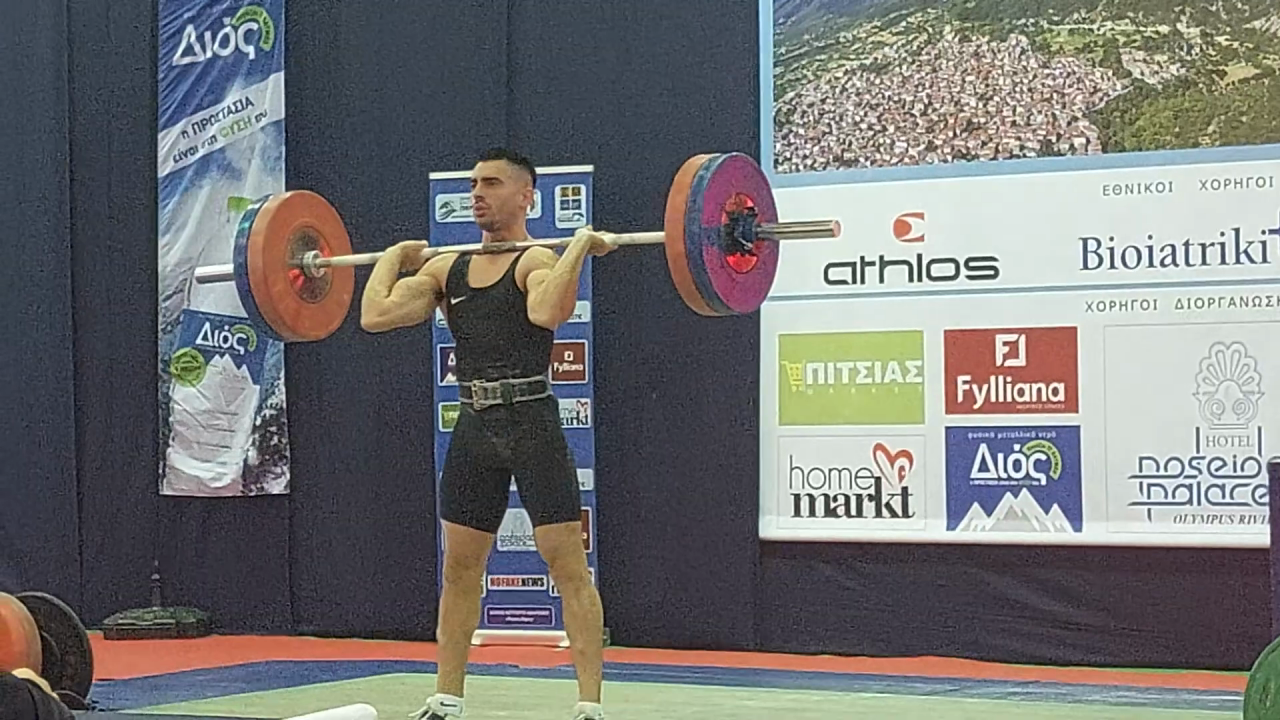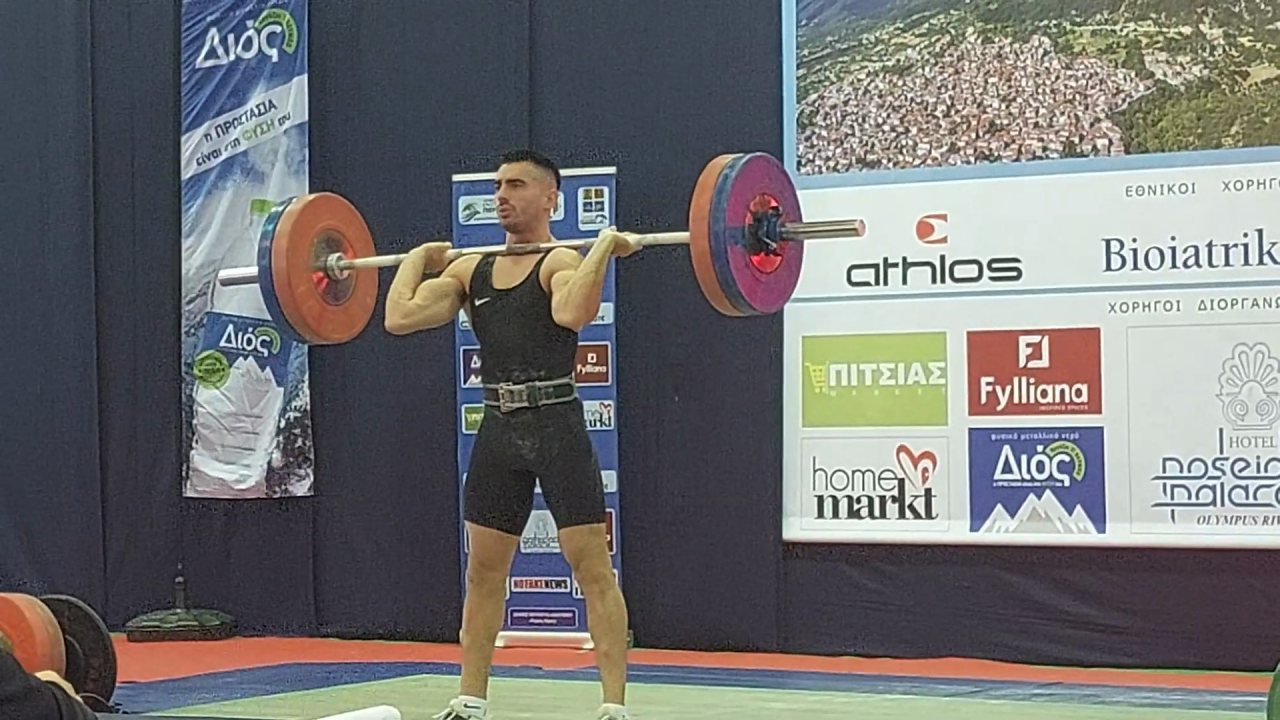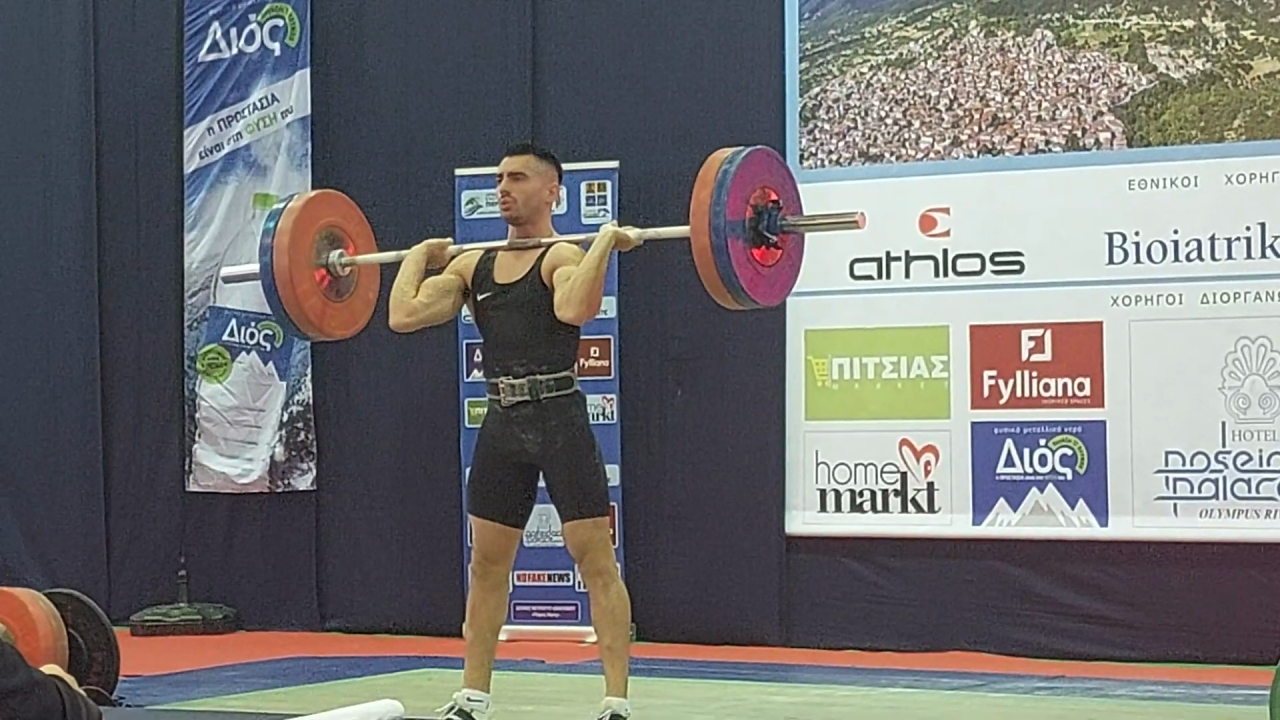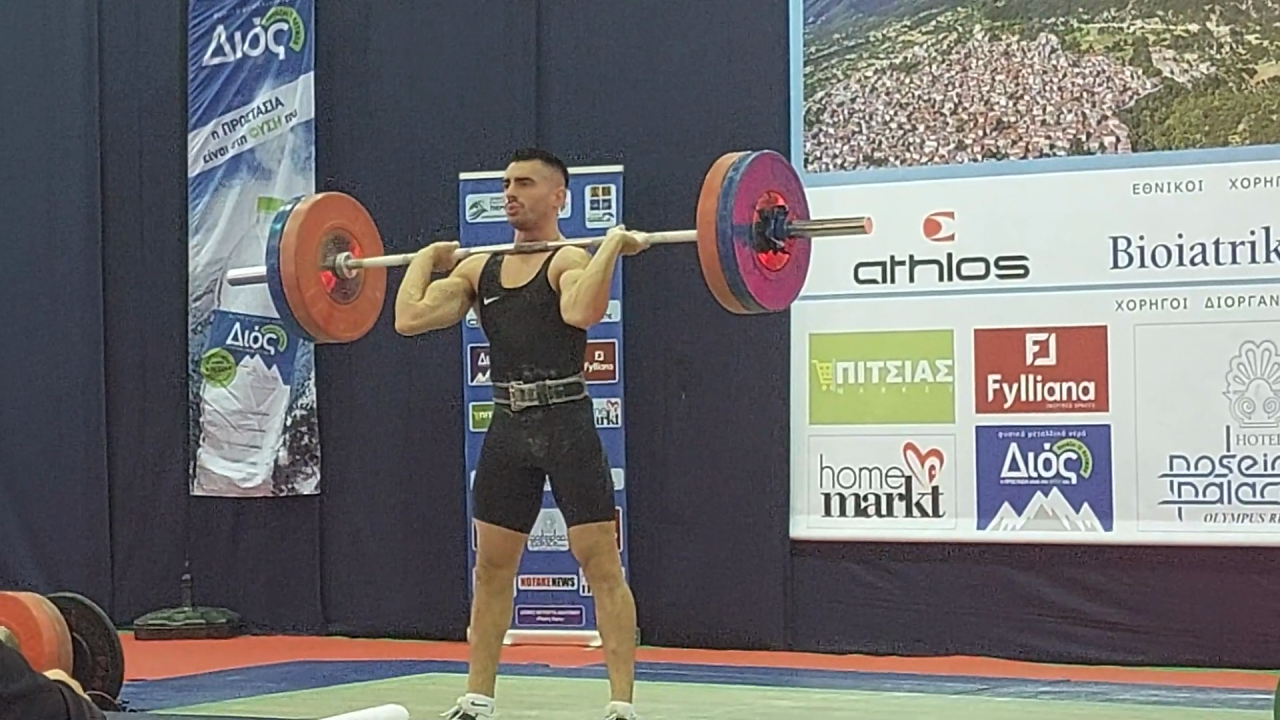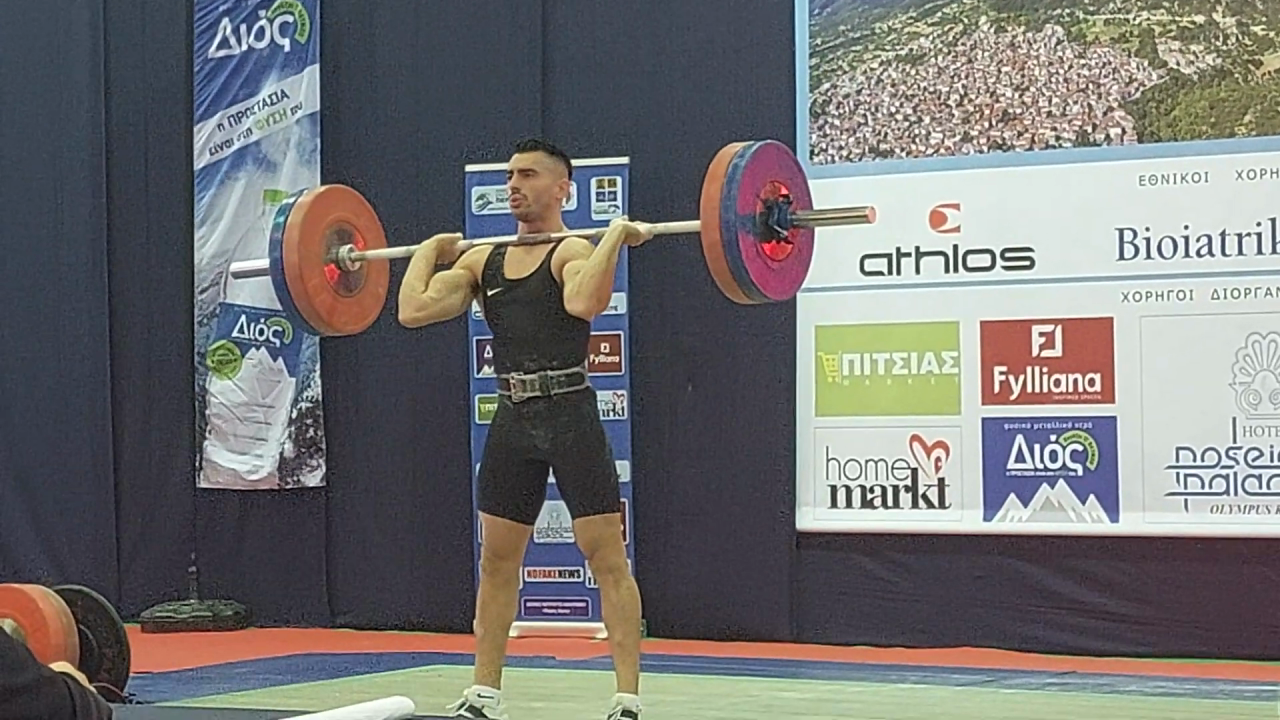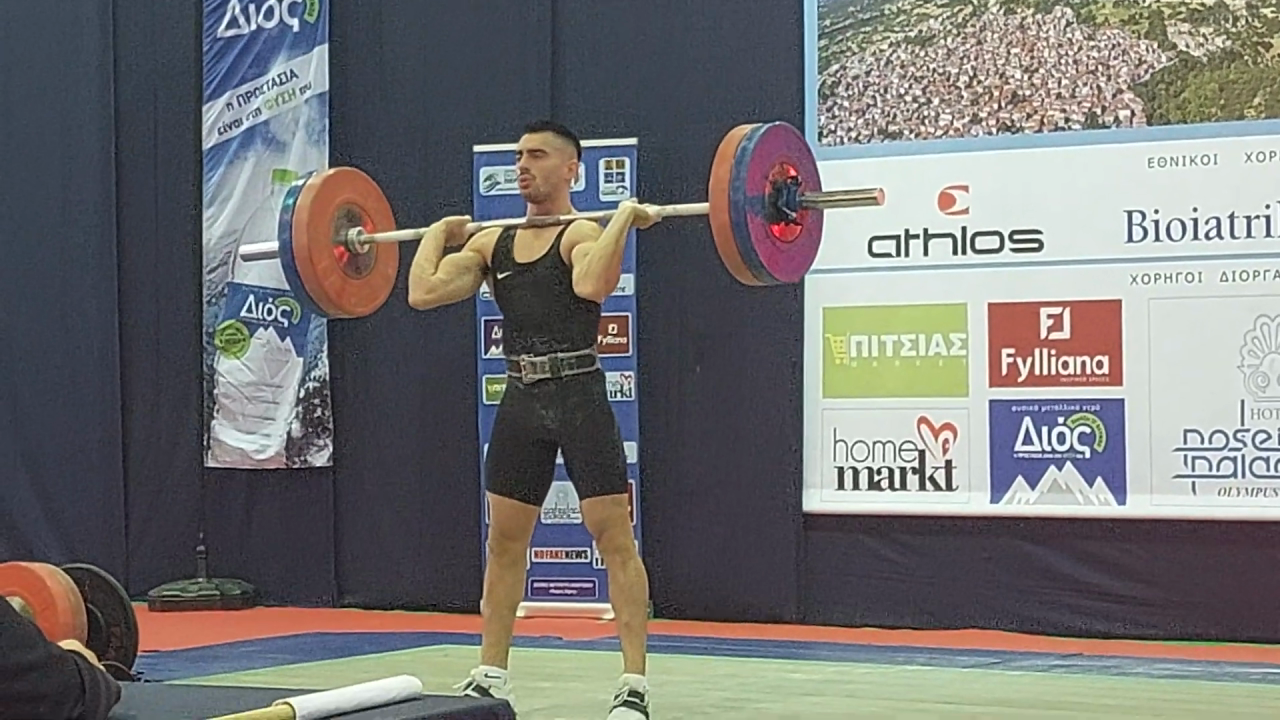
dt=0.7s
person 1, frame 1
left shoulder: (539, 261)
right shoulder: (446, 267)
left elbow: (546, 313)
right elbow: (376, 316)
left wrist: (580, 245)
right wrist: (392, 258)
left hip: (530, 421)
right hip: (473, 427)
left knee: (568, 566)
right knee: (459, 569)
person 1, frame 2
left shoulder: (563, 262)
right shoulder: (469, 270)
left elbow: (571, 314)
right elbow: (399, 318)
left wrist: (604, 246)
right wrist: (416, 259)
left hip: (555, 424)
right hip: (498, 429)
left knee: (592, 569)
right knee: (483, 571)
person 1, frame 3
left shoulder: (565, 256)
right shoulder: (471, 264)
left elbow: (572, 309)
right elbow: (404, 316)
left wrist: (606, 240)
right wrist: (418, 256)
left hip: (558, 417)
right hip: (501, 423)
left knee: (596, 562)
right knee: (487, 564)
person 1, frame 4
left shoulder: (572, 260)
right shoulder: (478, 268)
left elbow: (580, 313)
right elbow: (409, 318)
left wrist: (613, 245)
right wrist: (425, 258)
left hip: (565, 423)
right hip: (508, 427)
left knee: (601, 567)
right knee: (491, 569)
person 1, frame 5
left shoulder: (575, 252)
right shoulder: (482, 260)
left elbow: (582, 303)
right elbow: (413, 311)
left wrist: (616, 235)
right wrist: (428, 251)
left hip: (569, 413)
right hip: (511, 419)
left knee: (607, 559)
right knee: (497, 561)
person 1, frame 6
left shoulder: (585, 233)
right shoulder: (492, 242)
left elbow: (591, 285)
right elbow: (423, 293)
left wrist: (624, 217)
right wrist: (438, 233)
left hip: (578, 395)
right hip: (521, 401)
left knee: (614, 539)
right knee: (504, 541)
